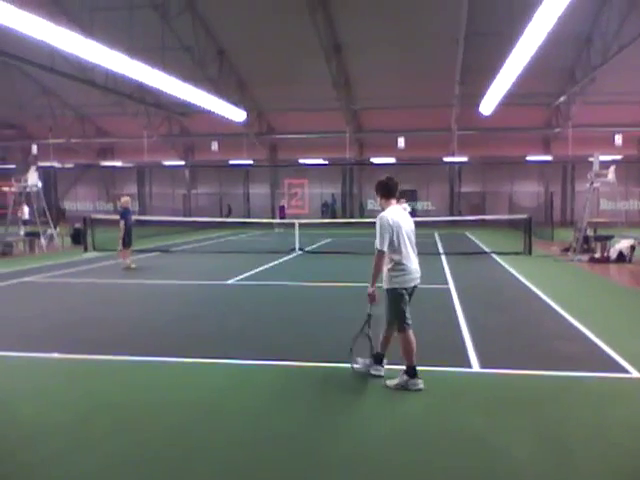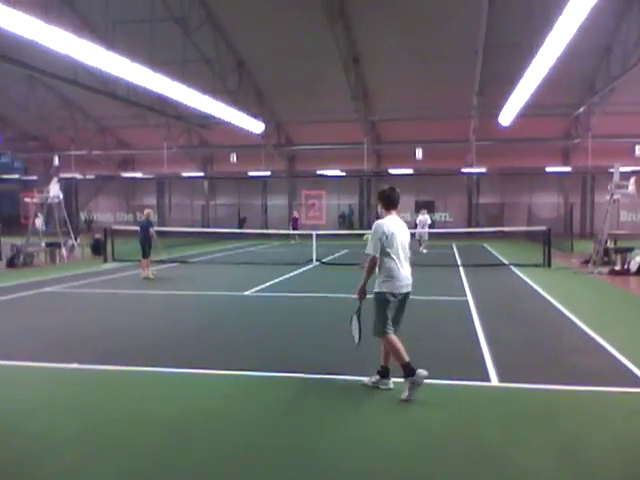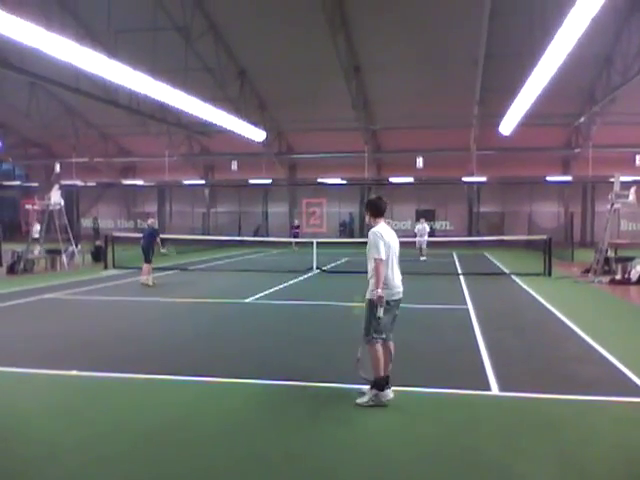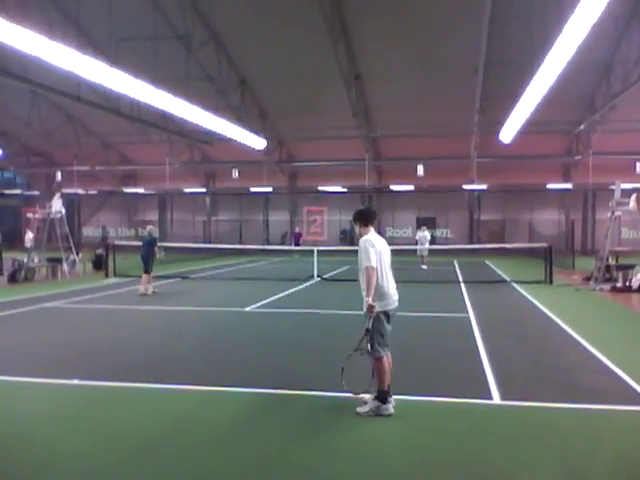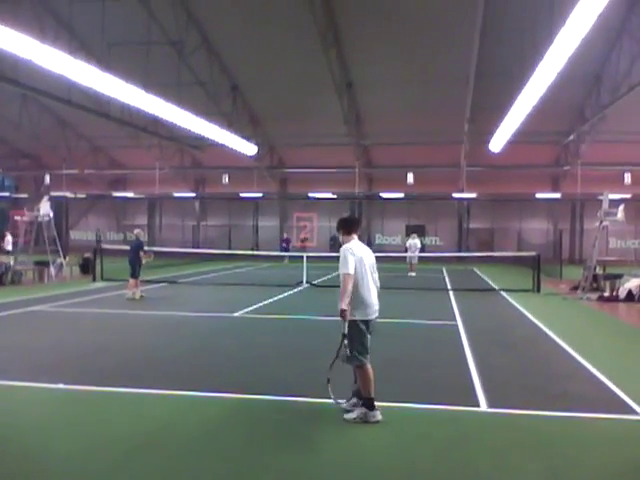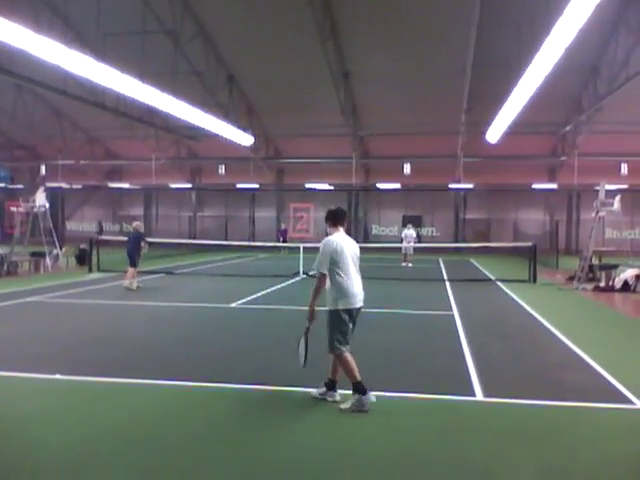
dt=0.5s
person 1, frame 1
left shoulder: (385, 217)
right shoulder: (406, 215)
left elbow: (381, 254)
left wrist: (372, 285)
left hip: (398, 279)
right hip: (411, 275)
left knee: (402, 326)
right knee: (391, 321)
left ankle: (412, 376)
right ankle: (377, 361)
person 1, frame 2
left shoulder: (380, 225)
right shoulder: (403, 226)
left elbow: (373, 259)
left wrist: (363, 285)
left hip: (388, 285)
right hip: (404, 284)
left knee: (385, 332)
right knee: (388, 330)
left ankle: (412, 373)
right ankle: (384, 375)
person 1, frame 3
left shoulder: (375, 232)
right shoulder: (390, 232)
left elbow: (379, 262)
left wrist: (378, 289)
left hip: (382, 293)
right hip: (395, 291)
left knee: (373, 339)
right knee: (385, 338)
left ankle: (379, 389)
right ankle: (384, 384)
person 1, frame 4
left shoulder: (366, 241)
right shoulder: (380, 240)
left elbow: (371, 269)
left wrist: (369, 297)
left hip: (378, 302)
right hip: (389, 300)
left knee: (377, 352)
right knee: (384, 349)
left ankle: (382, 402)
right ankle: (385, 394)
person 1, frame 5
left shoulder: (348, 249)
right shoulder: (366, 250)
left elbow: (347, 277)
left wrist: (343, 303)
left hip: (358, 310)
right hip: (370, 308)
left knee: (360, 359)
right knee: (356, 356)
left ankle: (369, 409)
right ankle: (360, 398)
person 1, frame 6
left shoulder: (329, 242)
right shoulder: (352, 243)
left elbow: (321, 277)
left wrist: (312, 305)
left hip: (341, 301)
right hip: (356, 298)
left knee: (339, 348)
right knee: (338, 345)
left ankle: (361, 393)
right ankle: (330, 388)
